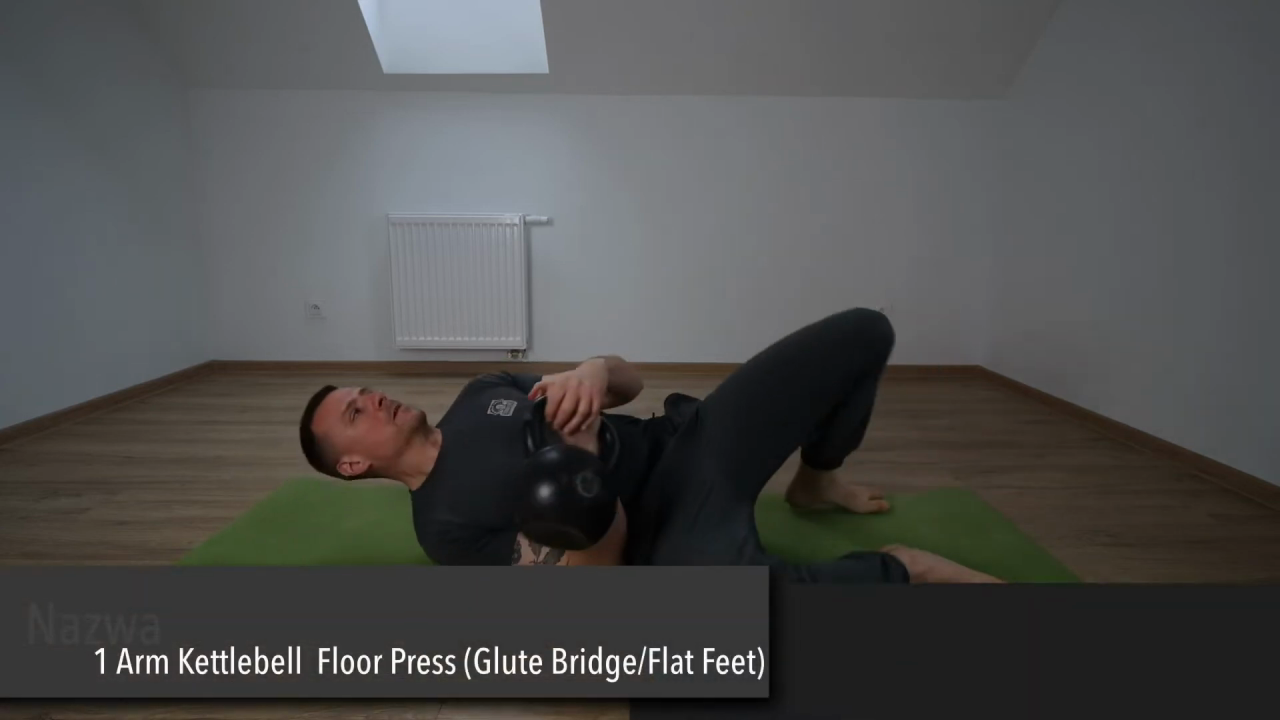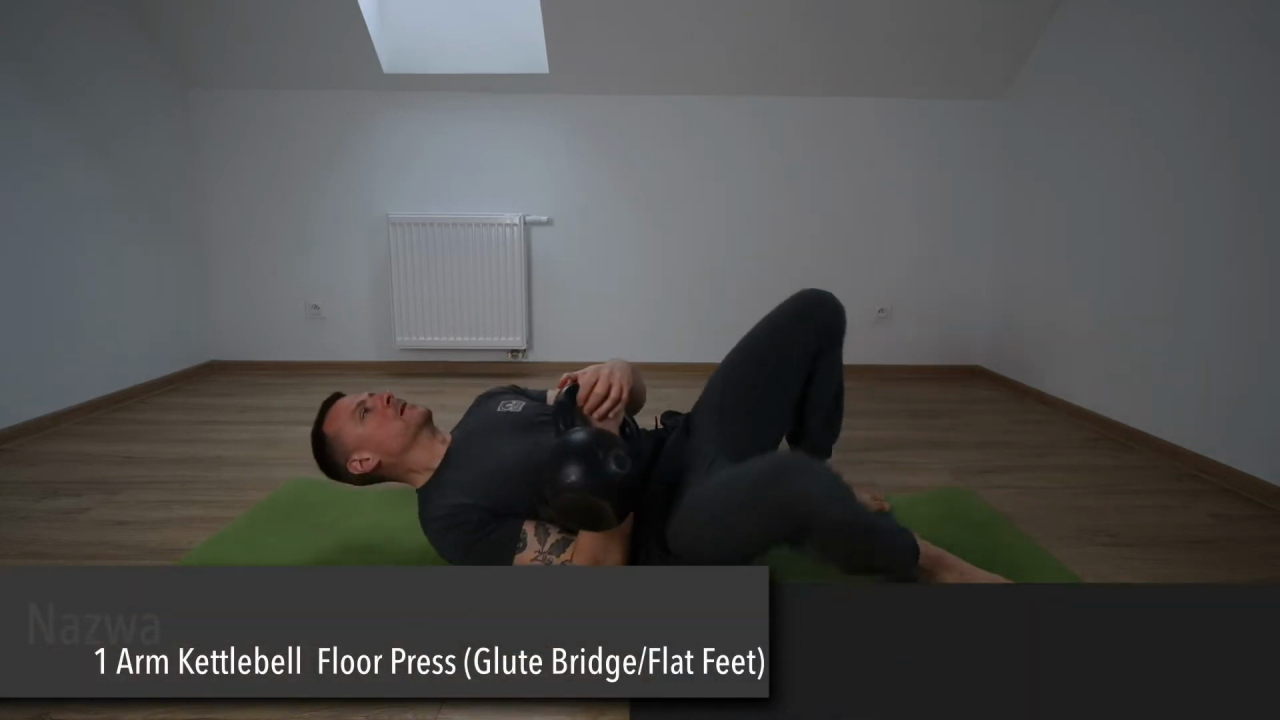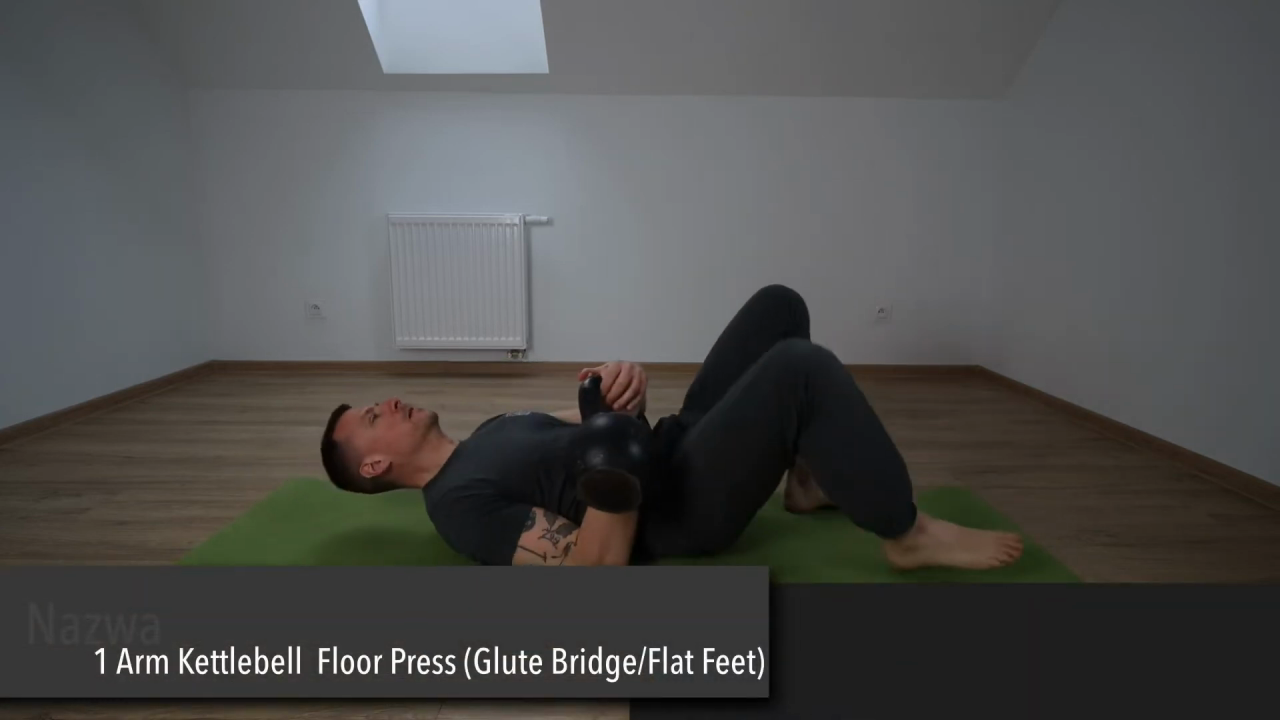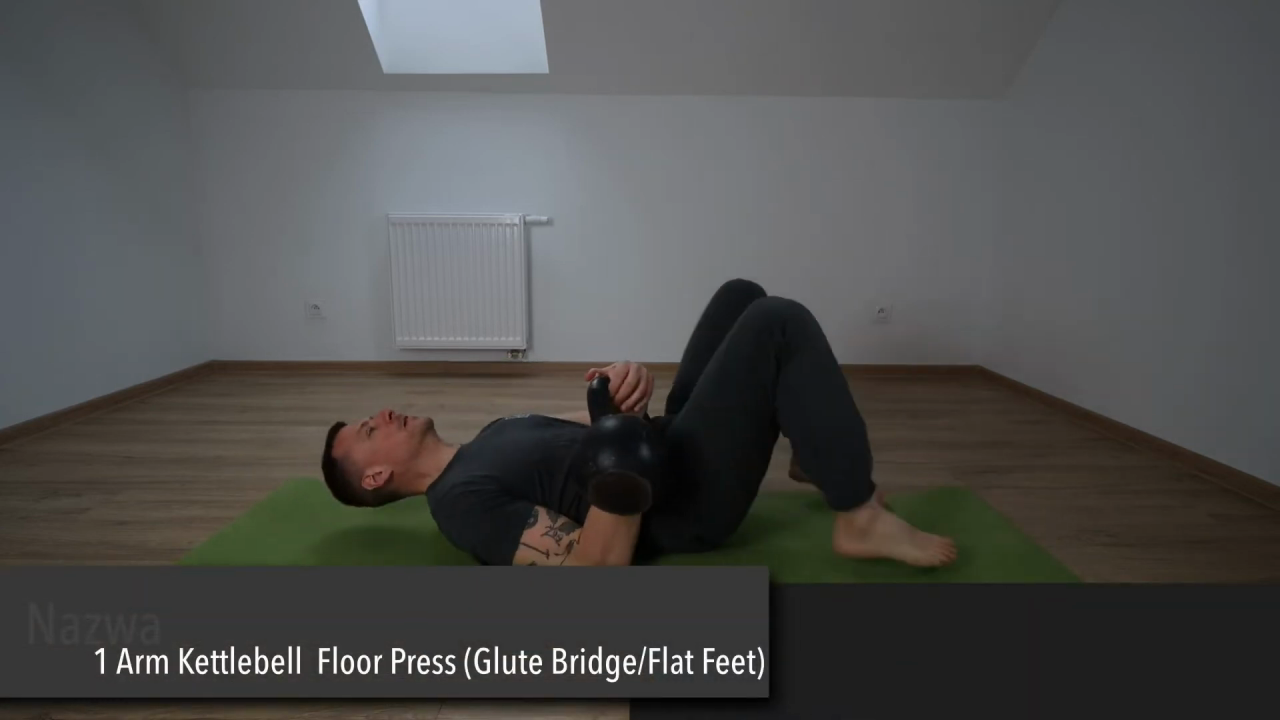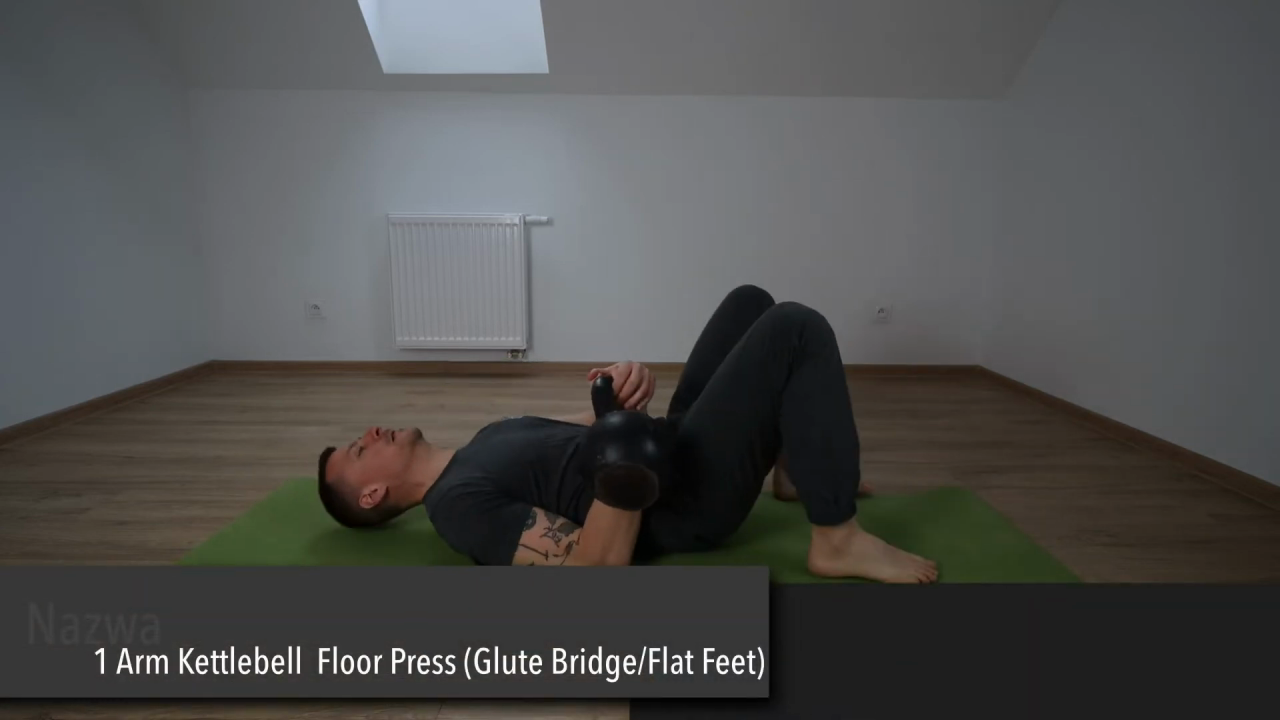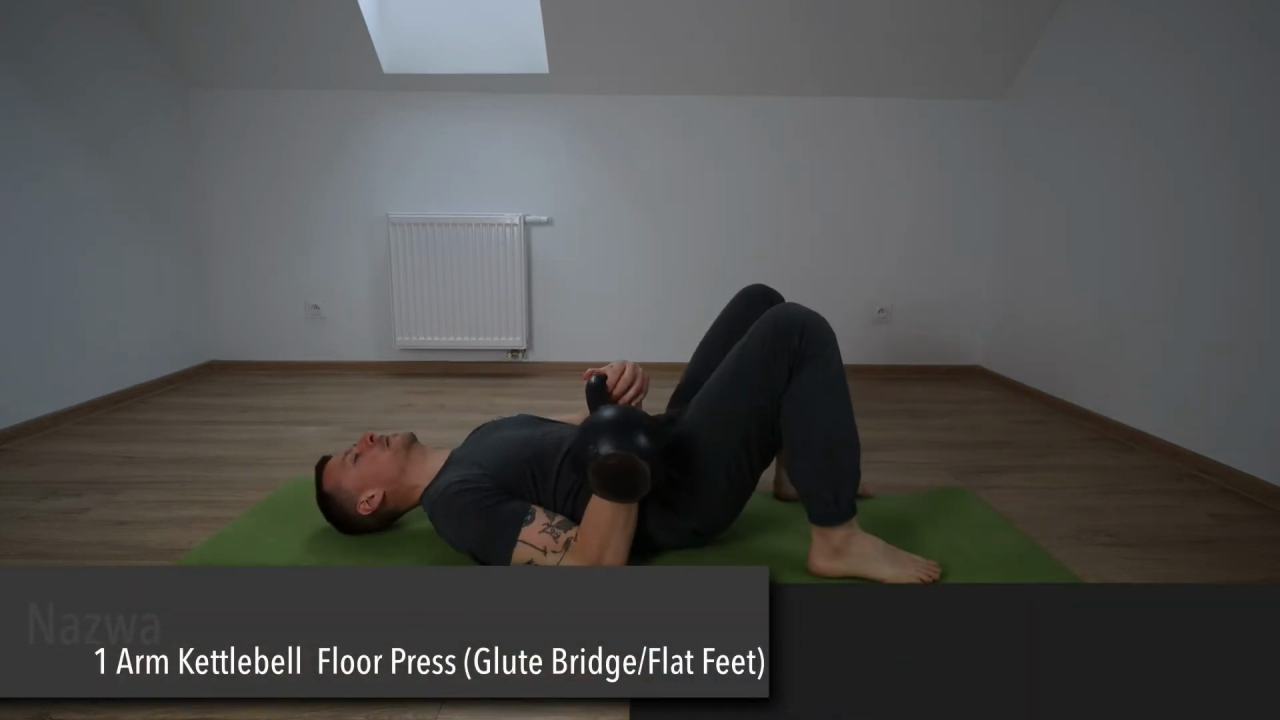
dt=0.3s
person 1, frame 1
left shoulder: (483, 396)
right shoulder: (445, 523)
left elbow: (629, 377)
right elbow: (599, 565)
left wrist: (590, 373)
right wrist: (582, 461)
left hip: (694, 438)
right hip: (677, 526)
left knee: (864, 331)
left ankle: (815, 482)
right ankle: (899, 570)
person 1, frame 2
left shoulder: (488, 407)
right shoulder: (451, 514)
left elbow: (636, 397)
right elbow: (601, 570)
left wrist: (615, 374)
left hip: (685, 442)
right hip: (686, 530)
left knee: (815, 311)
right knee: (794, 483)
left ankle: (822, 484)
right ankle: (916, 563)
person 1, frame 3
left shoulder: (492, 432)
right shoulder: (459, 501)
right elbow: (599, 569)
left wrist: (622, 379)
left hip: (677, 443)
right hip: (685, 505)
left knee: (778, 304)
right knee: (805, 367)
left ankle: (810, 479)
right ankle: (909, 535)
person 1, frame 4
left shoulder: (490, 438)
right shoulder: (462, 501)
left elbow: (593, 426)
right elbow: (600, 569)
left wrist: (626, 382)
left hip: (675, 451)
right hip: (691, 493)
left knee: (742, 297)
right knee: (782, 322)
left ankle: (813, 461)
right ankle: (860, 522)
person 1, frame 5
left shoulder: (485, 444)
right shoulder: (460, 505)
left elbow: (596, 425)
right elbow: (600, 567)
left wrist: (624, 384)
left hip: (673, 448)
right hip: (690, 492)
left knee: (750, 302)
right knee: (797, 329)
left ankle: (797, 470)
right ankle: (838, 541)
person 1, frame 6
left shoulder: (480, 443)
right shoulder: (457, 502)
left elbow: (584, 427)
right elbow: (600, 562)
left wrist: (621, 386)
left hip: (669, 443)
right hip: (684, 490)
left knee: (762, 302)
right knee: (797, 331)
left ankle: (798, 472)
right ankle: (839, 543)
